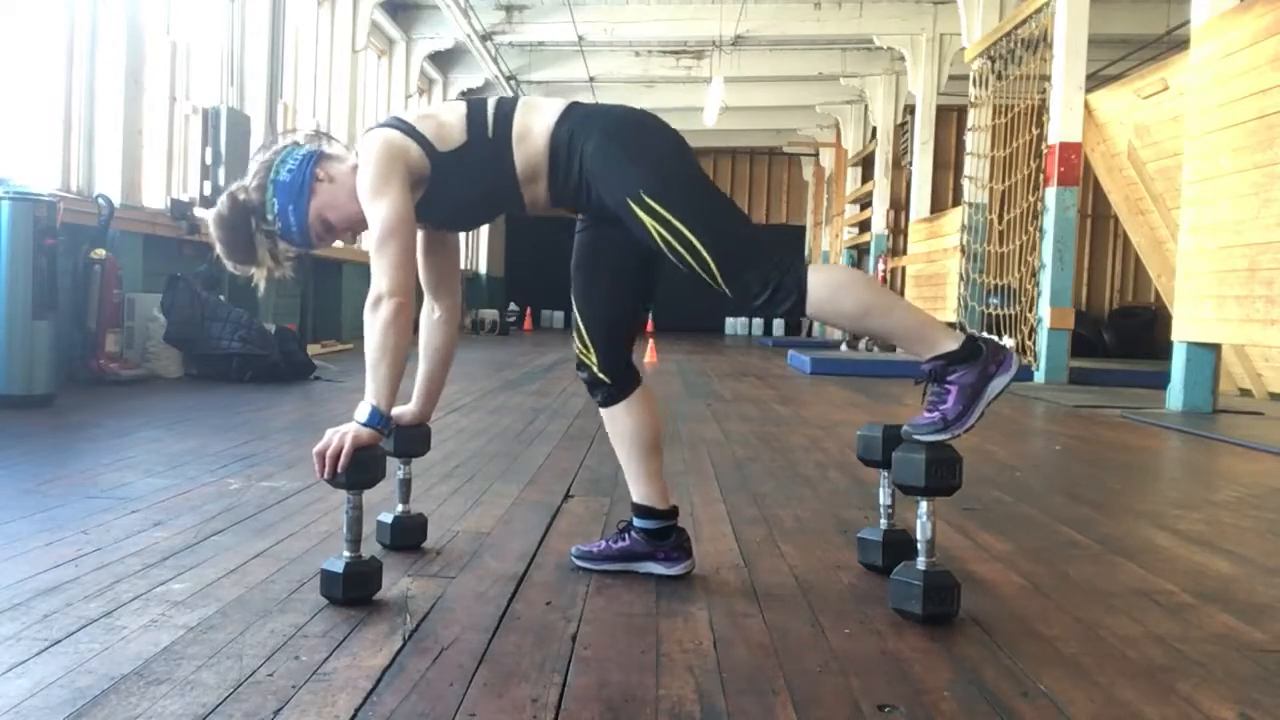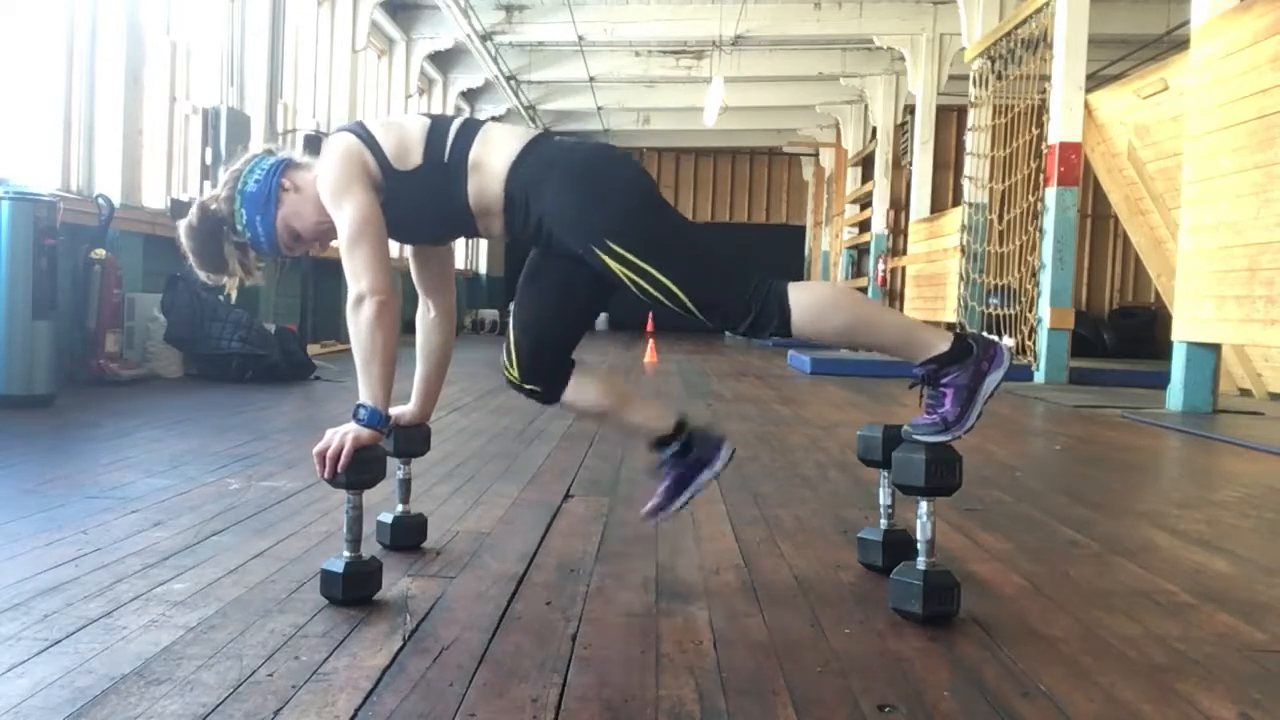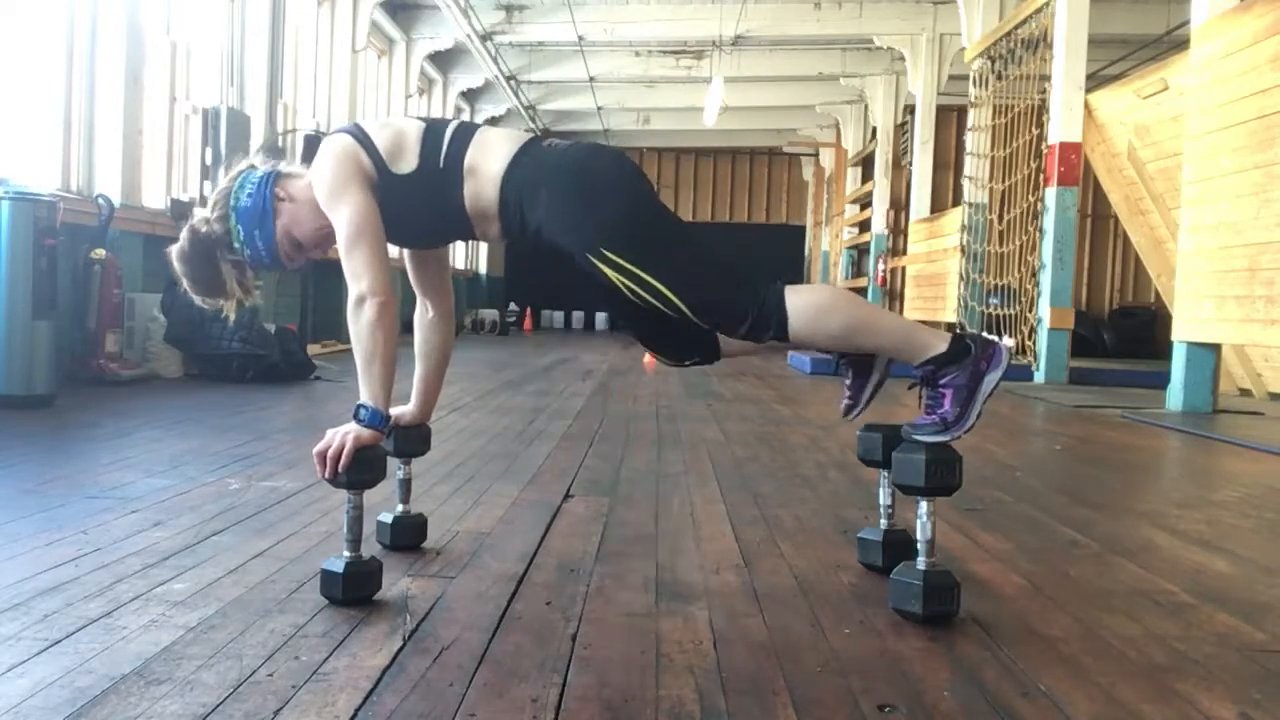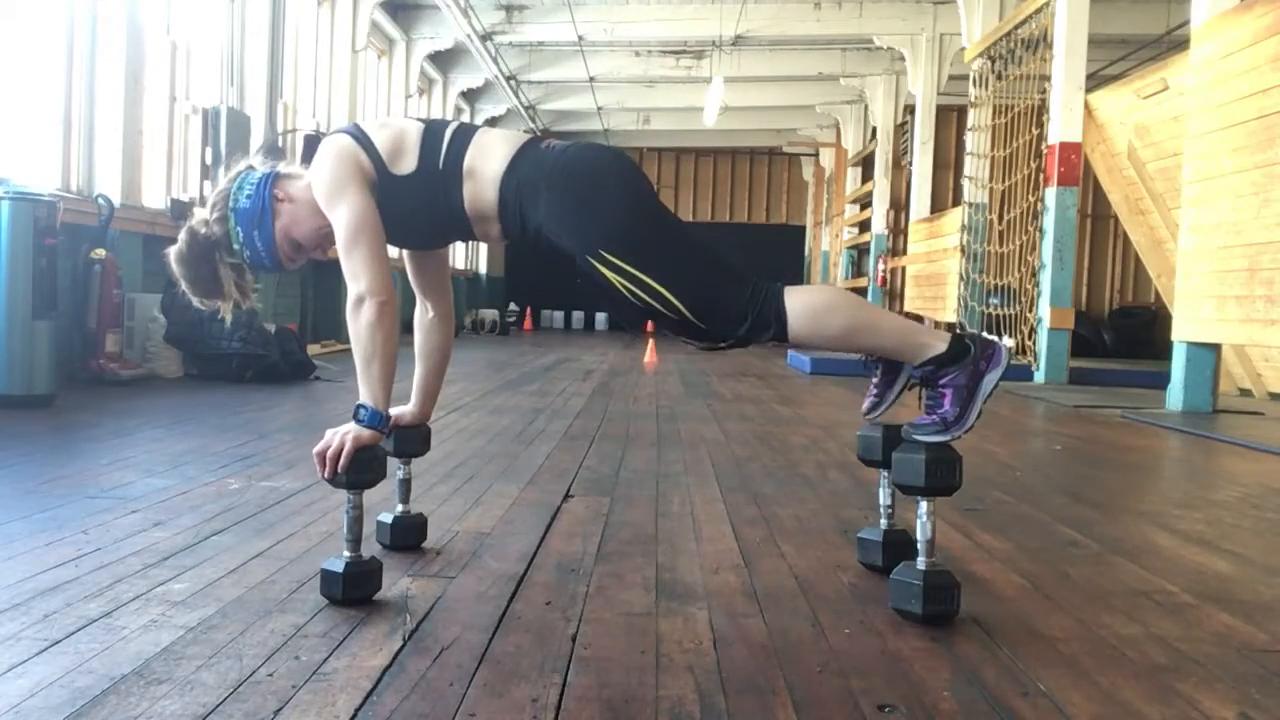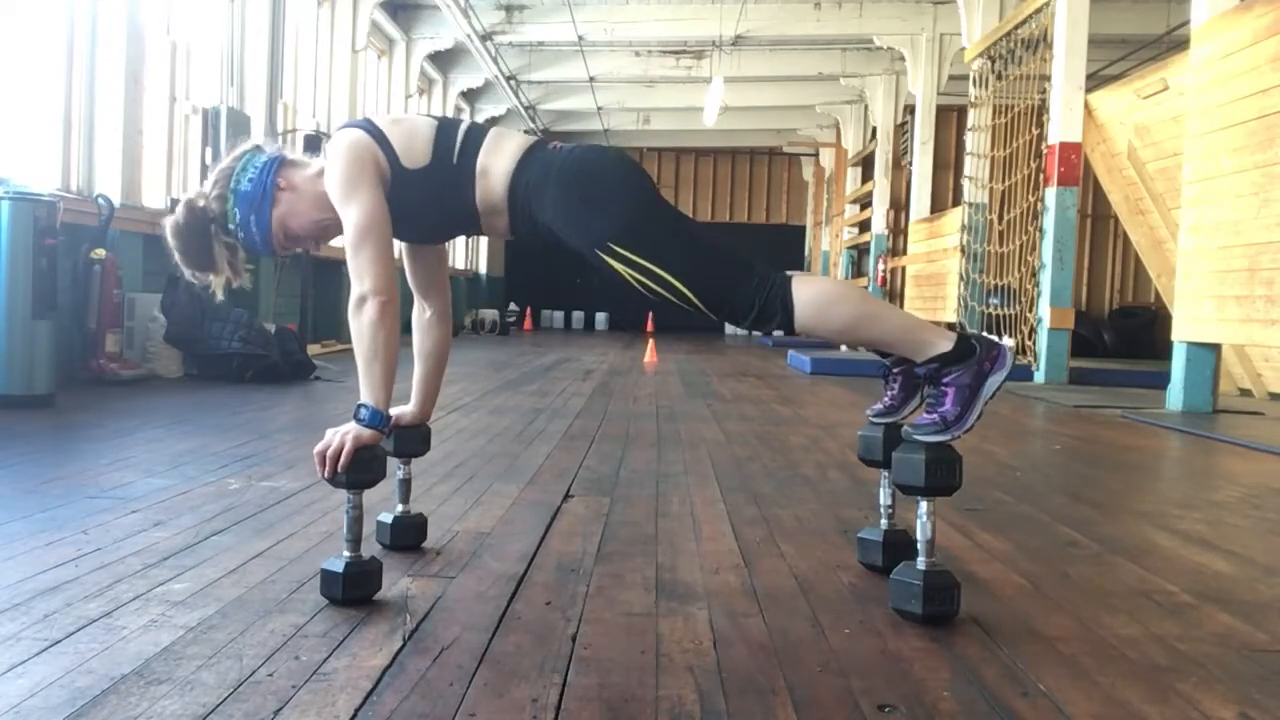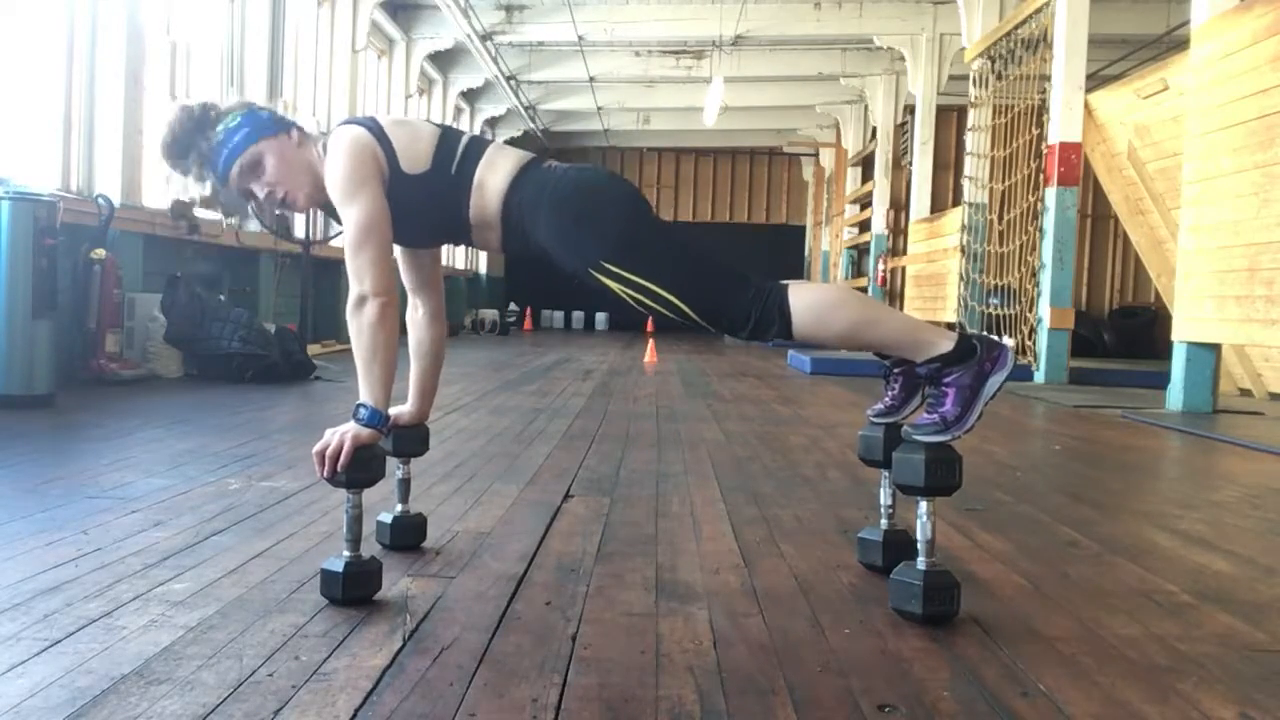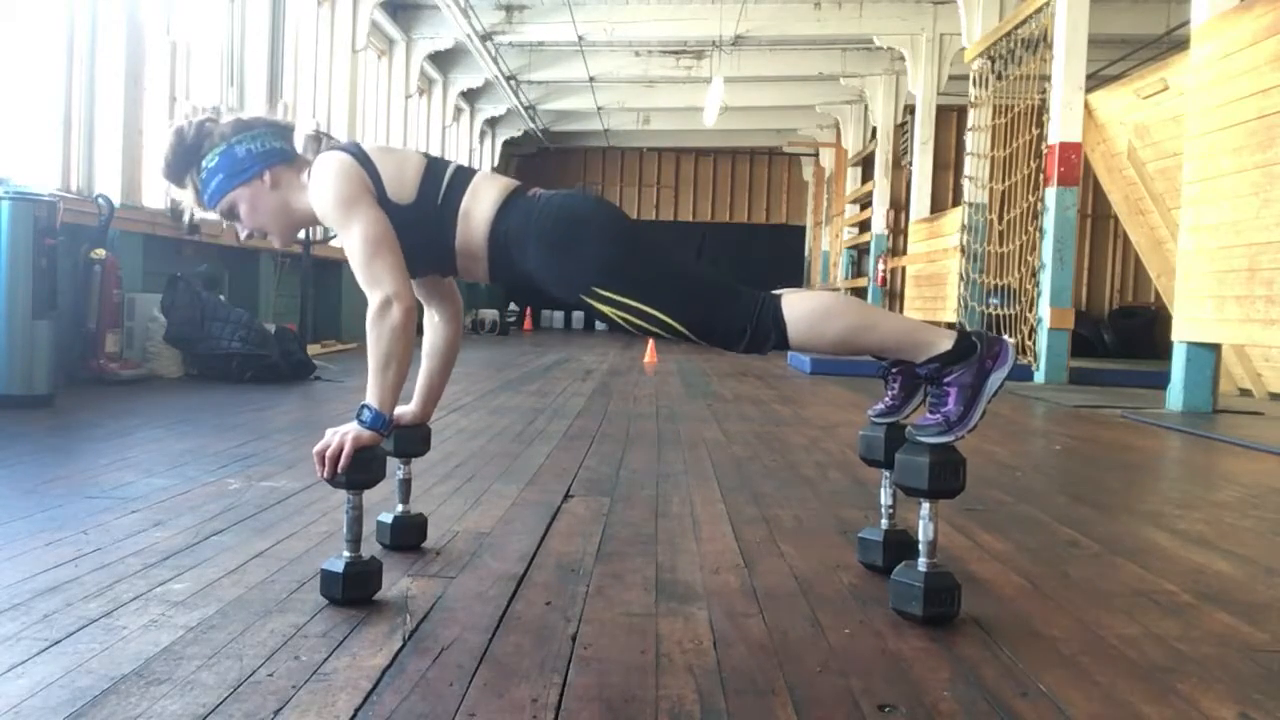
dt=0.3s
person 1, frame 1
left shoulder: (379, 158)
right shoulder: (417, 192)
left elbow: (391, 298)
right elbow: (442, 303)
left wrist: (373, 417)
right wrist: (419, 409)
left hip: (618, 156)
right hip: (604, 188)
left knee: (763, 282)
right knee: (602, 362)
left ankle: (961, 356)
right ankle: (657, 532)
person 1, frame 2
left shoulder: (341, 161)
right shoulder: (390, 191)
left elbow: (370, 299)
right elbow: (436, 303)
left wrist: (369, 418)
right wrist: (417, 411)
left hip: (579, 192)
right hip: (569, 210)
left knee: (747, 305)
right knee: (531, 367)
left ankle: (952, 356)
right ankle: (681, 443)
person 1, frame 3
left shoulder: (334, 167)
right shoulder: (388, 196)
left elbow: (371, 299)
right elbow: (433, 305)
left wrist: (369, 416)
right wrist: (416, 411)
left hip: (577, 195)
right hip: (576, 199)
left knee: (746, 311)
right knee: (681, 342)
left ankle: (951, 353)
right ankle: (859, 347)
person 1, frame 4
left shoulder: (335, 168)
right shoulder: (388, 195)
left elbow: (371, 300)
right elbow: (435, 304)
left wrist: (370, 415)
right wrist: (418, 409)
left hip: (577, 195)
right hip: (575, 194)
left knee: (745, 312)
right knee: (716, 315)
left ankle: (950, 354)
right ankle: (896, 340)
person 1, frame 5
left shoulder: (346, 158)
right shoulder: (390, 187)
left elbow: (373, 296)
right elbow: (432, 302)
left wrist: (370, 415)
right wrist: (418, 409)
left hip: (584, 194)
right hip: (580, 195)
left knee: (757, 299)
right knee: (746, 296)
left ankle: (958, 355)
right ankle: (912, 358)
person 1, frame 6
left shoulder: (348, 152)
right shoulder: (384, 184)
left elbow: (371, 298)
right elbow: (424, 301)
left wrist: (370, 416)
right wrist: (416, 409)
left hip: (576, 215)
right hip: (573, 213)
left knee: (752, 310)
right knee: (745, 306)
left ankle: (956, 354)
right ankle: (914, 359)
person 1, frame 7
left shoulder: (332, 179)
right shoulder: (361, 189)
left elbow: (390, 303)
right elbow: (442, 306)
left wrist: (373, 416)
right wrist: (418, 410)
left hip: (565, 243)
right hip: (564, 237)
left knee: (753, 323)
right knee: (746, 316)
left ankle: (955, 350)
right ankle: (913, 359)
